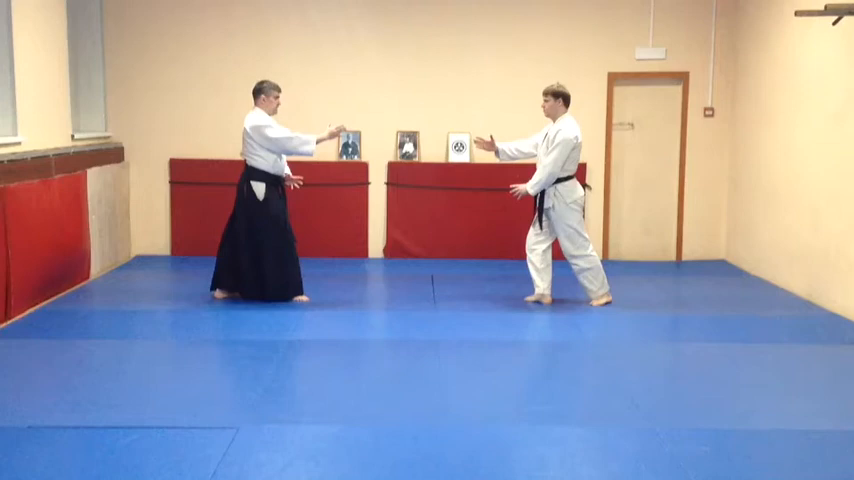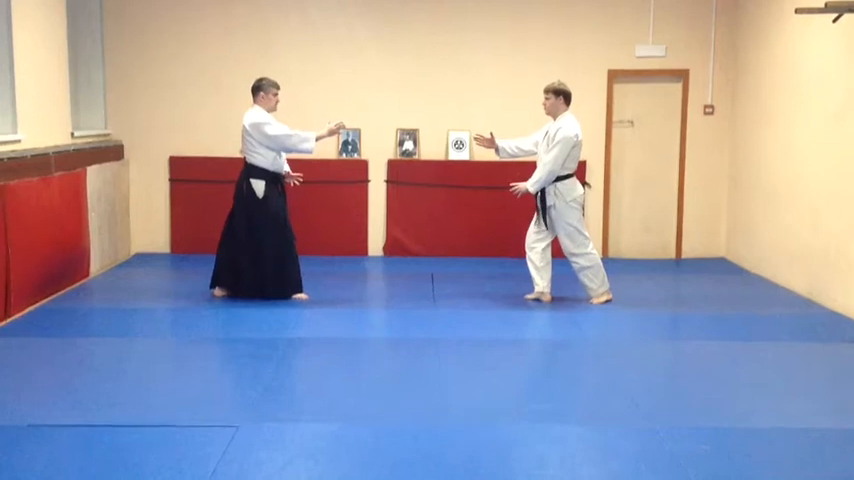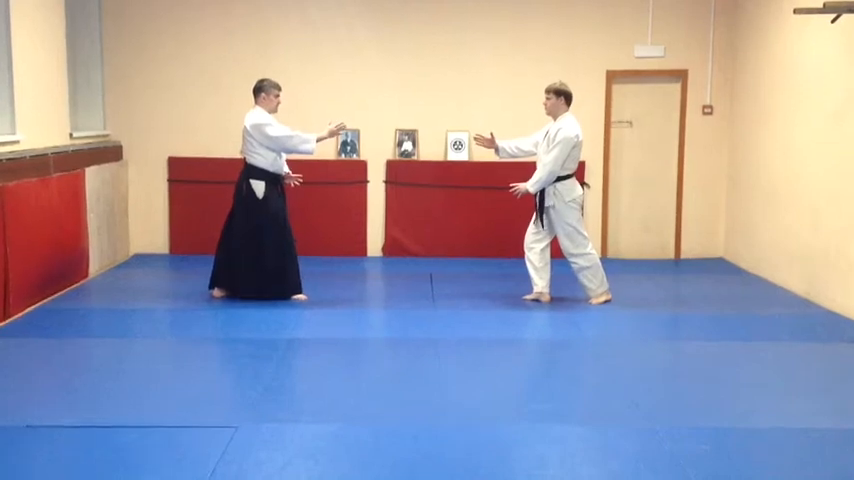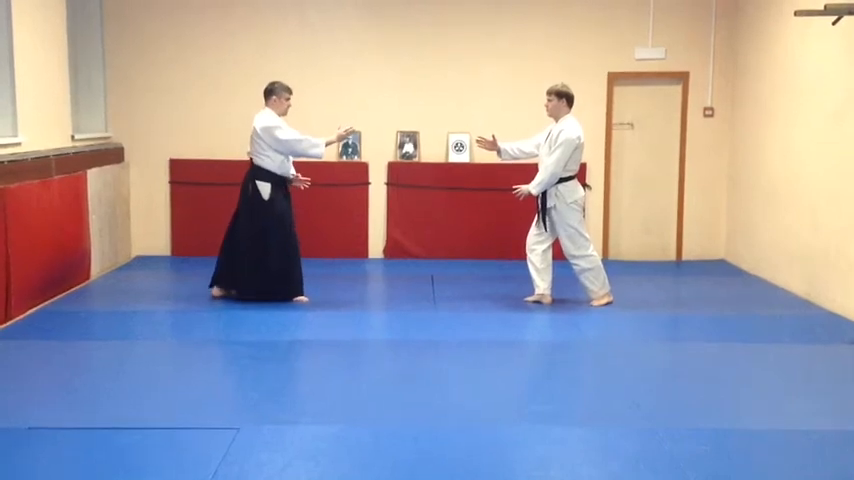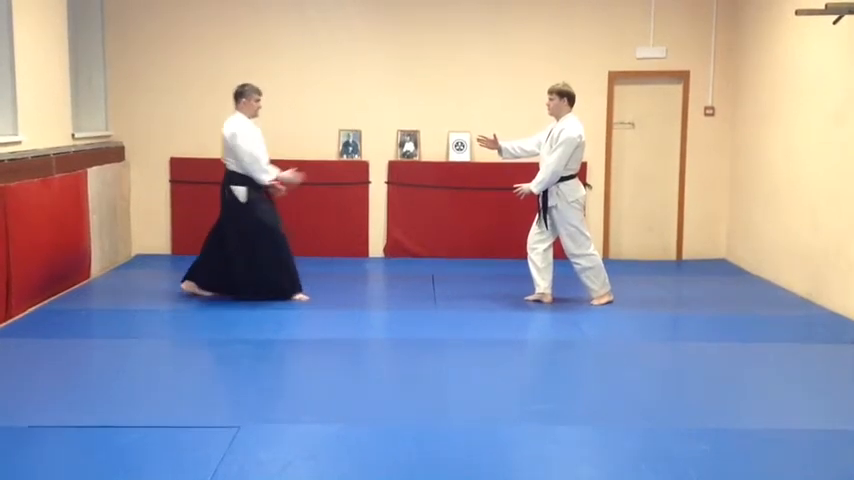
dt=0.4s
person 1, frame 1
left shoulder: (567, 131)
right shoulder: (553, 129)
left elbow: (551, 167)
right elbow: (528, 146)
left wrist: (529, 188)
right wrist: (498, 148)
left hip: (564, 196)
right hip: (551, 196)
left knee: (577, 247)
right knee: (537, 242)
left ankle: (601, 293)
right ankle: (543, 292)
person 1, frame 2
left shoulder: (567, 129)
right shoulder: (553, 127)
left elbow: (551, 165)
right elbow: (528, 144)
left wrist: (530, 186)
right wrist: (498, 146)
left hip: (563, 194)
right hip: (551, 194)
left knee: (577, 245)
right knee: (536, 240)
left ankle: (601, 291)
right ankle: (543, 290)
person 1, frame 3
left shoulder: (568, 130)
right shoulder: (553, 127)
left elbow: (552, 166)
right elbow: (528, 145)
left wrist: (530, 186)
right wrist: (498, 146)
left hip: (562, 195)
right hip: (550, 195)
left knee: (577, 246)
right knee: (535, 241)
left ankle: (601, 291)
right ankle: (541, 291)
person 1, frame 4
left shoulder: (569, 131)
right shoulder: (555, 129)
left elbow: (554, 167)
right elbow: (530, 146)
left wrist: (532, 188)
right wrist: (500, 148)
left hip: (564, 196)
right hip: (552, 196)
left knee: (578, 247)
right knee: (537, 242)
left ankle: (602, 293)
right ankle: (543, 292)
person 1, frame 5
left shoulder: (571, 130)
right shoulder: (556, 128)
left elbow: (555, 166)
right elbow: (531, 145)
left wrist: (533, 187)
right wrist: (500, 147)
left hip: (565, 195)
right hip: (553, 195)
left knee: (579, 246)
right knee: (538, 241)
left ankle: (603, 292)
right ankle: (544, 291)
person 2, frame 1
left shoulder: (261, 121)
right shoulder: (258, 123)
left elbow: (276, 150)
right elbow: (288, 141)
left wrist: (284, 175)
right wrist: (325, 136)
left hip: (262, 186)
right hip: (260, 188)
left knee: (243, 236)
right knee: (277, 239)
left ankle: (226, 286)
right ankle: (286, 290)
person 2, frame 2
left shoulder: (260, 119)
right shoulder: (257, 120)
left elbow: (276, 148)
right elbow: (287, 139)
left wrist: (283, 172)
right wrist: (323, 134)
left hip: (262, 184)
right hip: (259, 186)
left knee: (242, 235)
right knee: (276, 237)
left ankle: (225, 285)
right ankle: (286, 288)
person 2, frame 3
left shoulder: (261, 119)
right shoulder: (259, 121)
left elbow: (273, 150)
right elbow: (288, 139)
left wrist: (283, 173)
right wrist: (324, 135)
left hip: (261, 184)
right hip: (259, 186)
left knee: (241, 235)
right knee: (276, 237)
left ankle: (223, 285)
right ankle: (285, 289)
person 2, frame 4
left shoulder: (269, 121)
right shoulder: (268, 124)
left elbow: (282, 153)
right elbow: (297, 143)
left wrist: (291, 176)
right wrist: (332, 140)
left hip: (264, 186)
right hip: (264, 188)
left knee: (245, 235)
right knee: (279, 238)
left ankle: (224, 284)
right ankle: (286, 290)
person 2, frame 5
left shoulder: (245, 125)
right shoulder: (239, 127)
left elbow: (254, 160)
right elbow: (253, 160)
left wrist: (271, 181)
right wrist: (281, 176)
left hip: (244, 189)
right hip: (242, 191)
left knee: (227, 237)
right knee: (270, 238)
left ankle: (198, 282)
right ankle: (288, 290)
